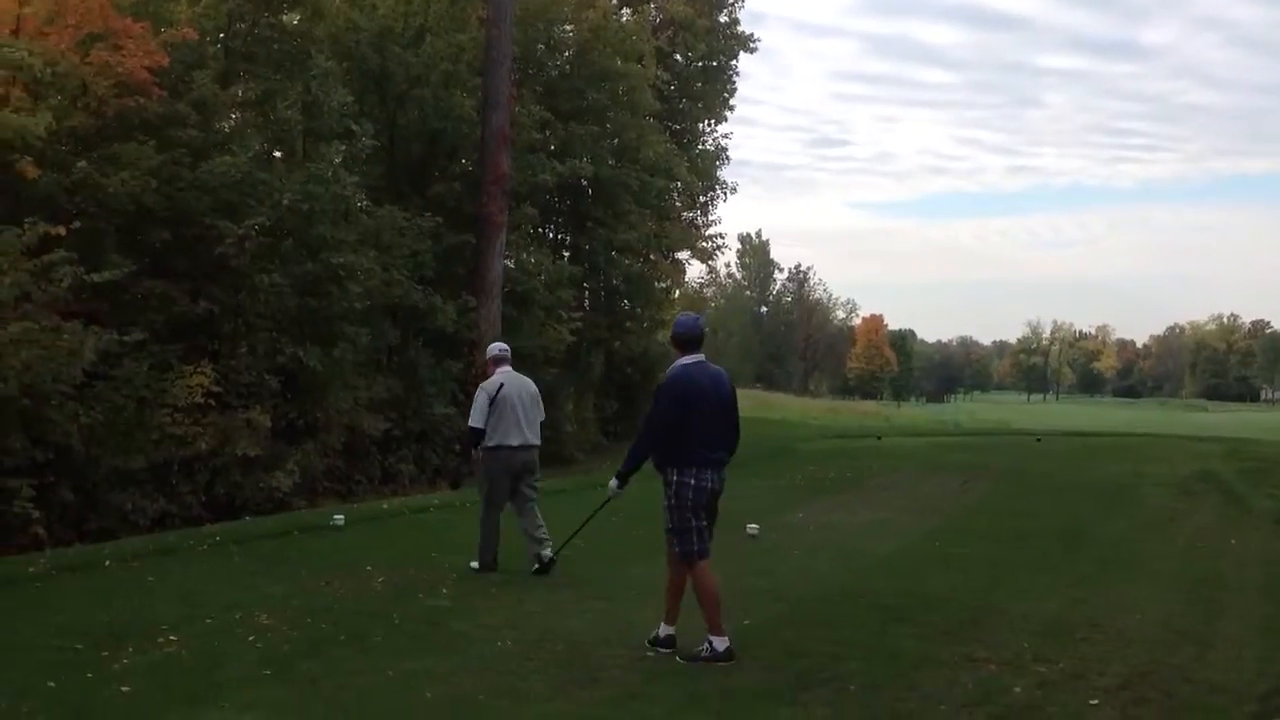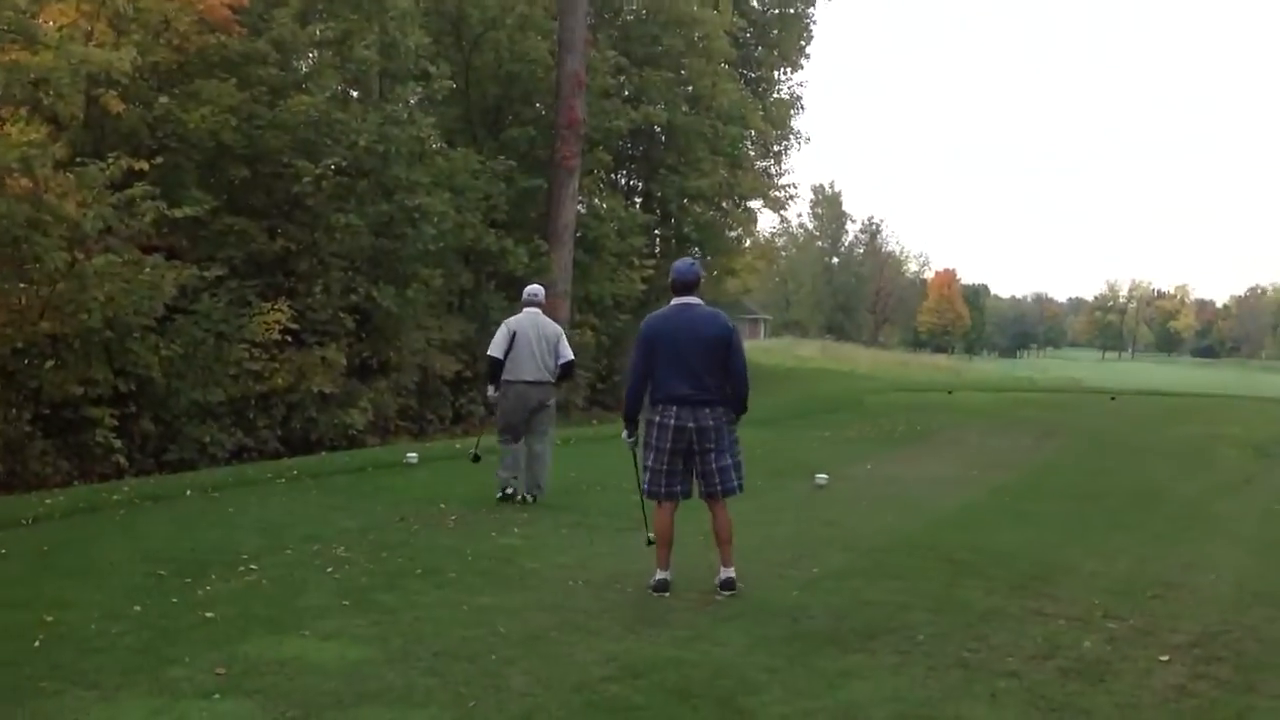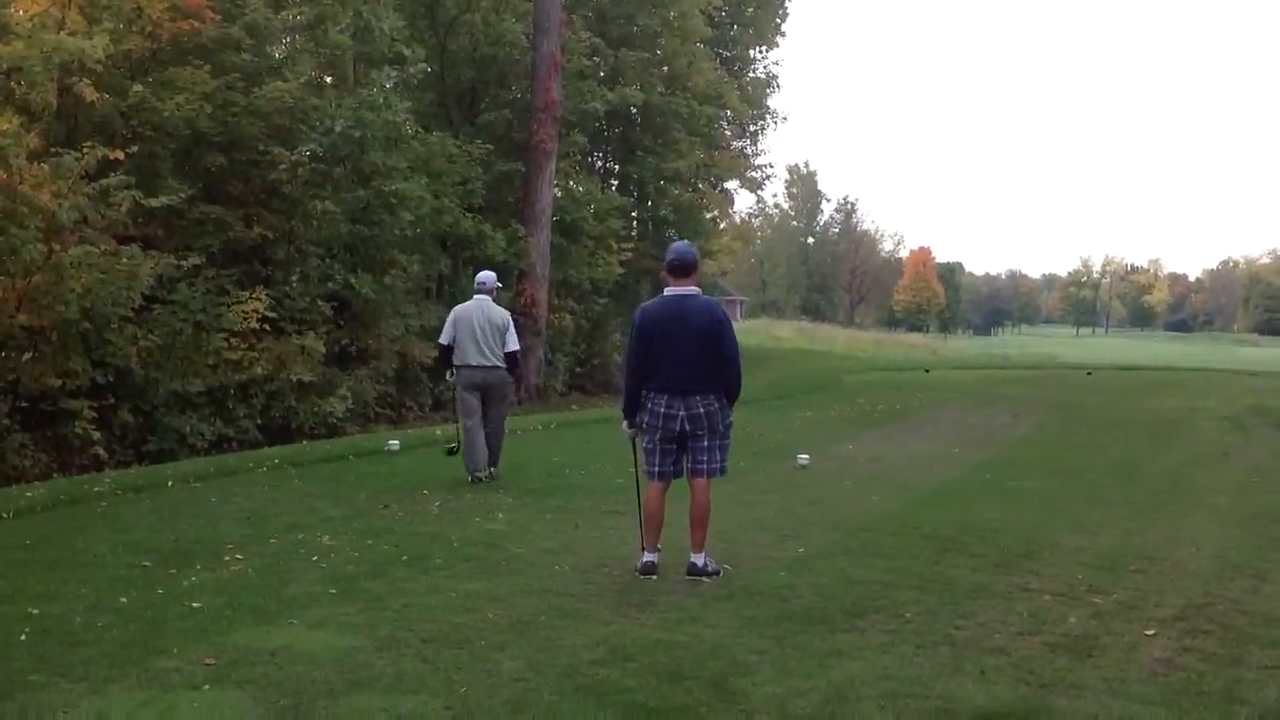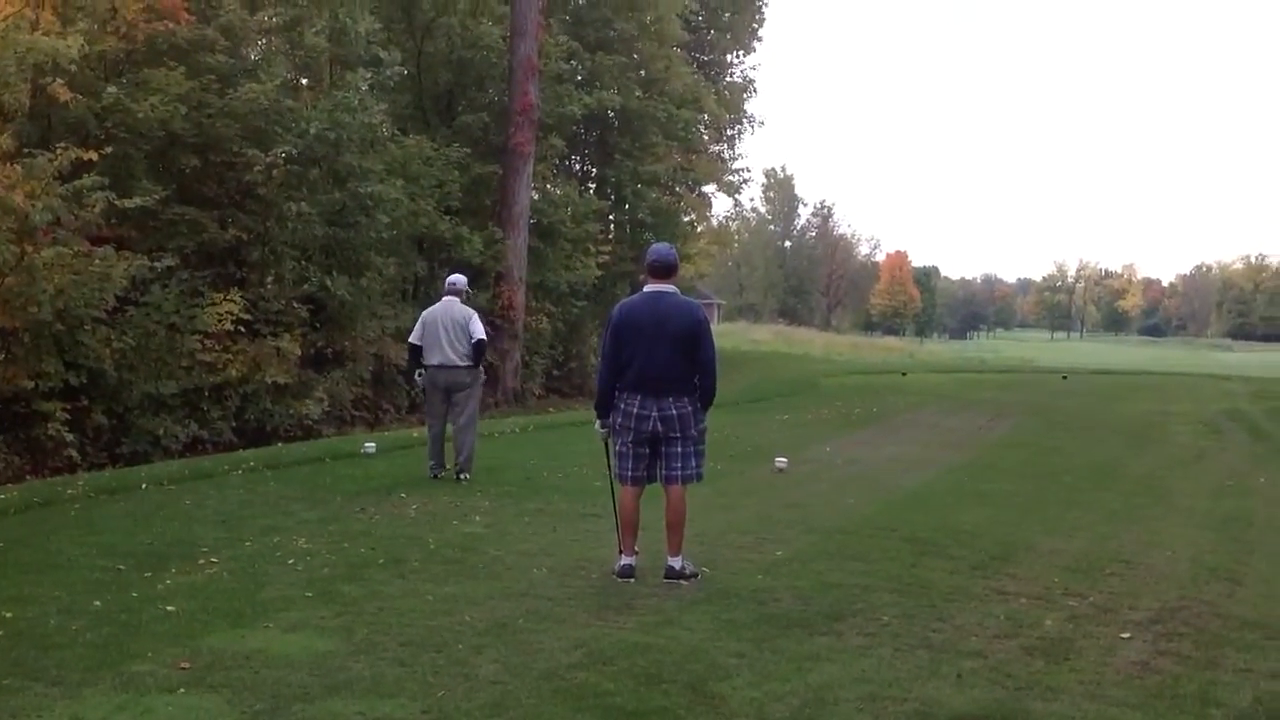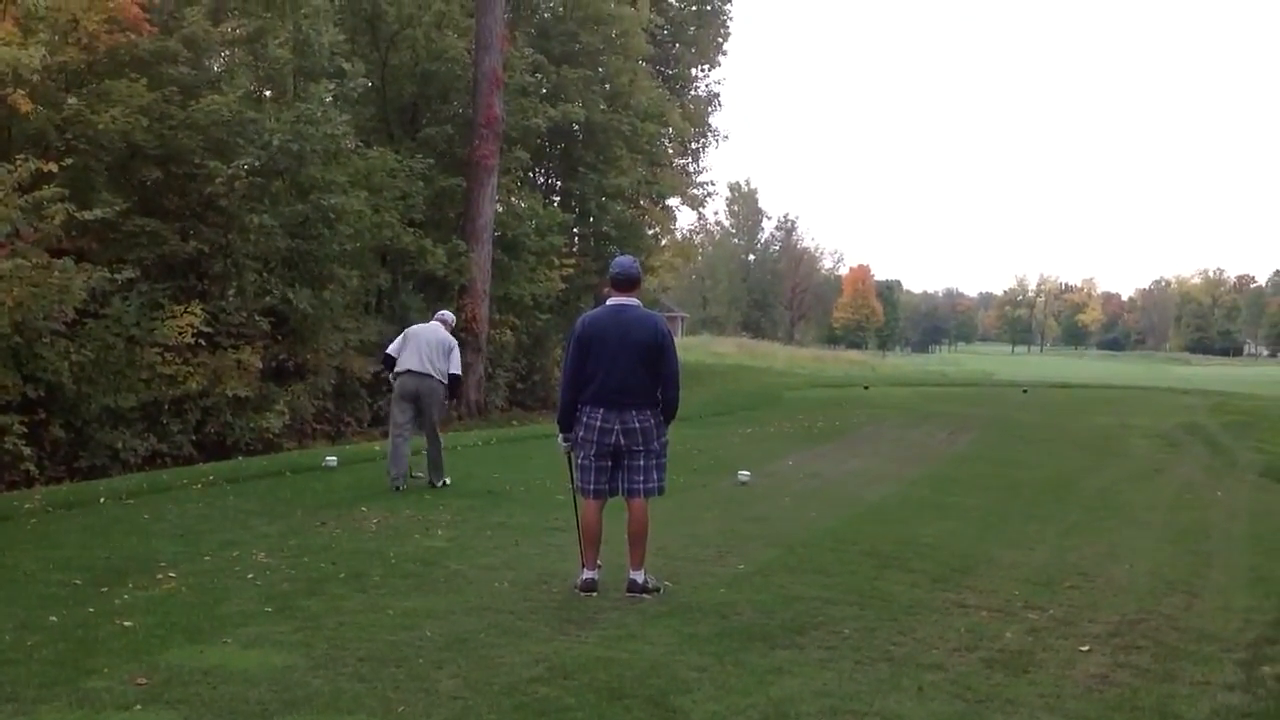
dt=1s
person 1, frame 1
left shoulder: (675, 381)
right shoulder: (721, 378)
left elbow: (651, 435)
right elbow: (733, 432)
left wrist: (622, 476)
left hip: (685, 476)
right hip: (712, 474)
left knee: (696, 559)
right knee: (679, 553)
left ankle: (719, 642)
right ankle: (666, 632)
person 1, frame 2
left shoulder: (653, 324)
right shoulder: (720, 322)
left elbow: (637, 377)
right elbow: (738, 375)
left wrist: (630, 422)
right wrist: (735, 413)
left hip: (667, 416)
right hip: (712, 416)
left knee: (665, 500)
right knee: (717, 499)
left ankle: (662, 575)
right ankle: (728, 573)
person 1, frame 3
left shoulder: (647, 312)
right shoulder: (713, 310)
left elbow: (634, 368)
right elbow: (730, 364)
left wrist: (630, 413)
right wrist: (728, 402)
left hip: (659, 404)
right hip: (704, 404)
left knee: (656, 482)
right knee: (700, 483)
left ankle: (649, 557)
right ankle: (698, 559)
person 1, frame 4
left shoulder: (624, 310)
right shoulder: (693, 312)
left elbow: (608, 365)
right elbow: (707, 367)
left wrist: (603, 412)
right wrist: (703, 406)
left hip: (632, 406)
right hip: (679, 407)
left knee: (630, 486)
right knee: (676, 486)
left ankle: (627, 560)
right ankle: (675, 563)
person 1, frame 5
left shoulder: (587, 323)
right shoulder: (656, 325)
left elbow: (571, 379)
right elbow: (670, 381)
left wrist: (565, 426)
right wrist: (665, 420)
left hip: (594, 419)
right hip: (641, 420)
left knee: (592, 499)
right knee: (638, 499)
left ankle: (589, 574)
right ankle: (637, 577)
person 2, frame 1
left shoulder: (488, 387)
right shoulder: (530, 384)
left elbow: (476, 428)
right elbow: (539, 420)
left wrist: (476, 446)
left hip: (499, 454)
right hip: (529, 452)
left knee: (491, 507)
right knee: (527, 504)
left ankle: (487, 560)
right ankle: (543, 551)
person 2, frame 2
left shoulder: (510, 324)
right shoulder: (554, 328)
left elbow: (494, 358)
right elbow: (568, 364)
left wrist: (492, 384)
right wrist: (553, 380)
left hip: (514, 388)
right hip: (544, 391)
left knee: (509, 437)
right knee: (539, 441)
left ankle: (508, 485)
right ankle: (532, 491)
person 2, frame 3
left shoulder: (458, 312)
right shoulder: (503, 315)
left elbow: (445, 345)
right elbow: (512, 352)
left wrist: (449, 368)
right wrist: (511, 375)
left hip: (467, 374)
right hip: (497, 375)
left knee: (472, 423)
right knee: (494, 423)
left ankle: (476, 471)
right ankle: (490, 467)
person 2, frame 4
left shoulder: (428, 313)
right shoulder: (468, 314)
left elbow: (413, 345)
right elbow: (480, 342)
left wrist: (417, 368)
right wrist: (476, 365)
left hip: (434, 374)
right hip: (463, 374)
left knee: (435, 423)
right knee: (464, 424)
left ankle: (435, 469)
right ankle: (462, 470)
person 2, frame 5
left shoulder: (411, 330)
right shoulder: (450, 340)
left elbow: (388, 356)
right elbow: (454, 374)
left wrist: (393, 372)
right wrist: (452, 395)
left hip: (405, 382)
right hip: (432, 385)
left knee: (400, 432)
right knee: (433, 433)
left ankle: (398, 480)
right ankle: (437, 478)
